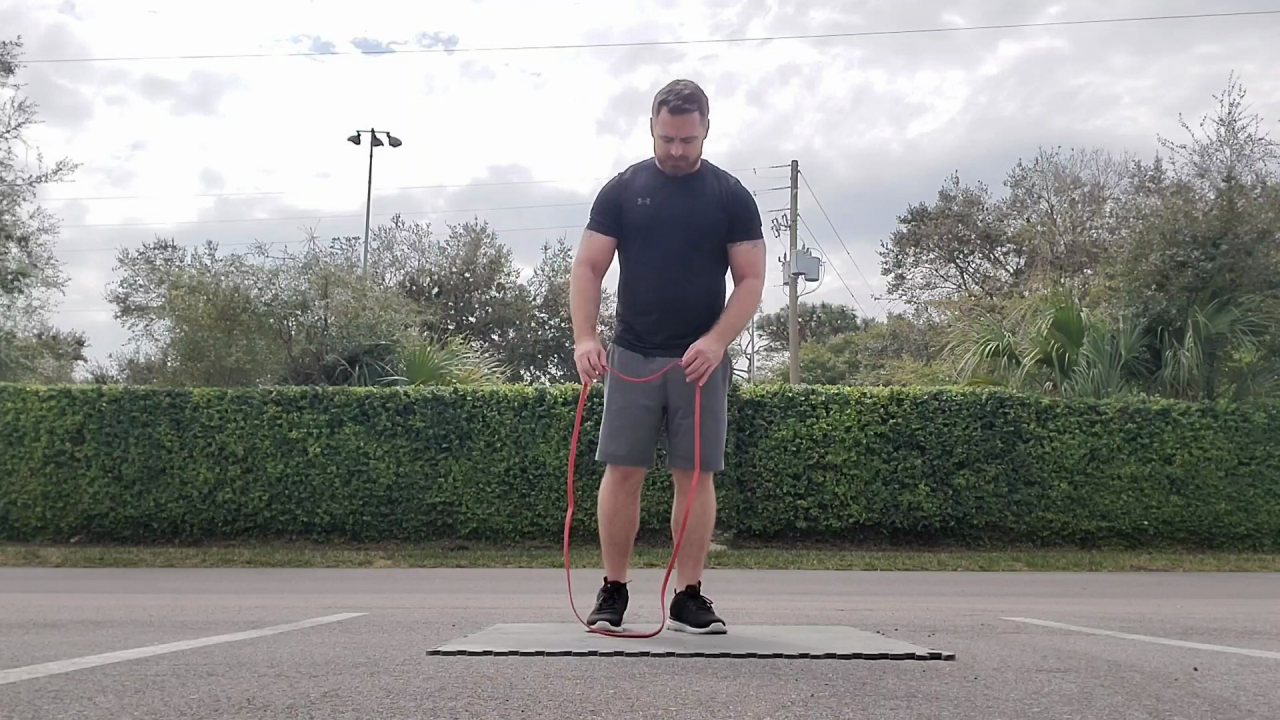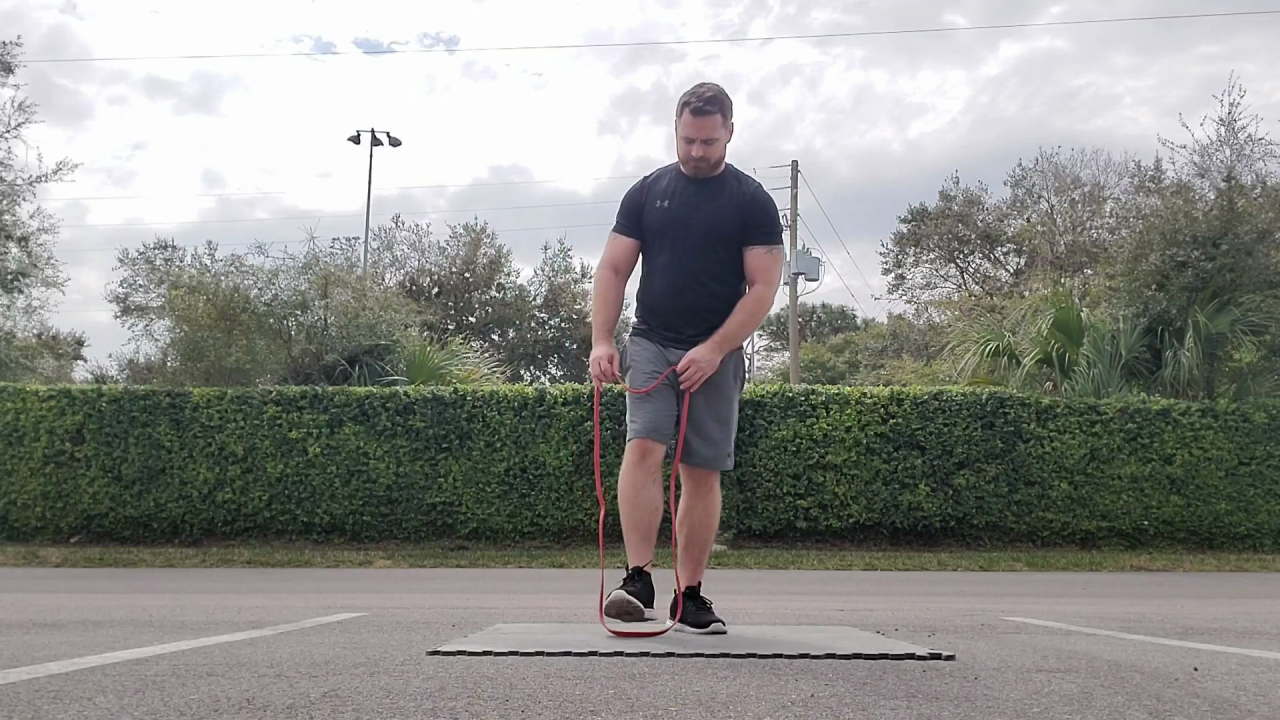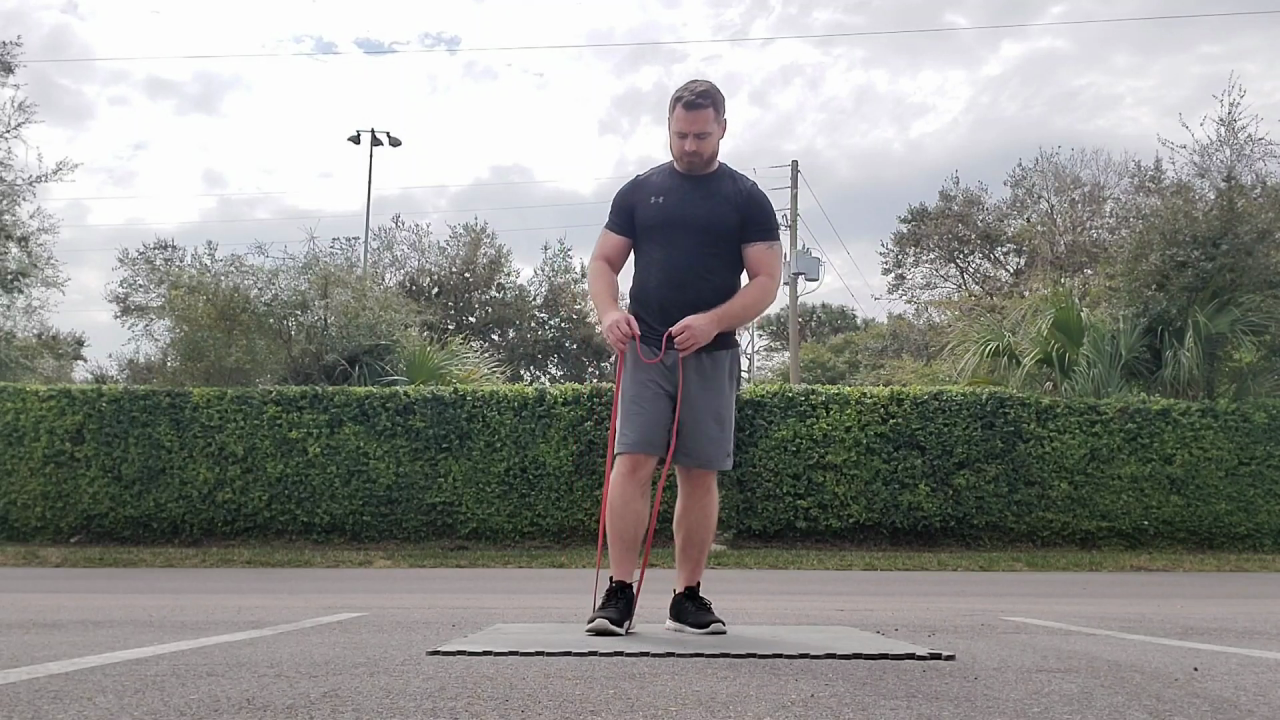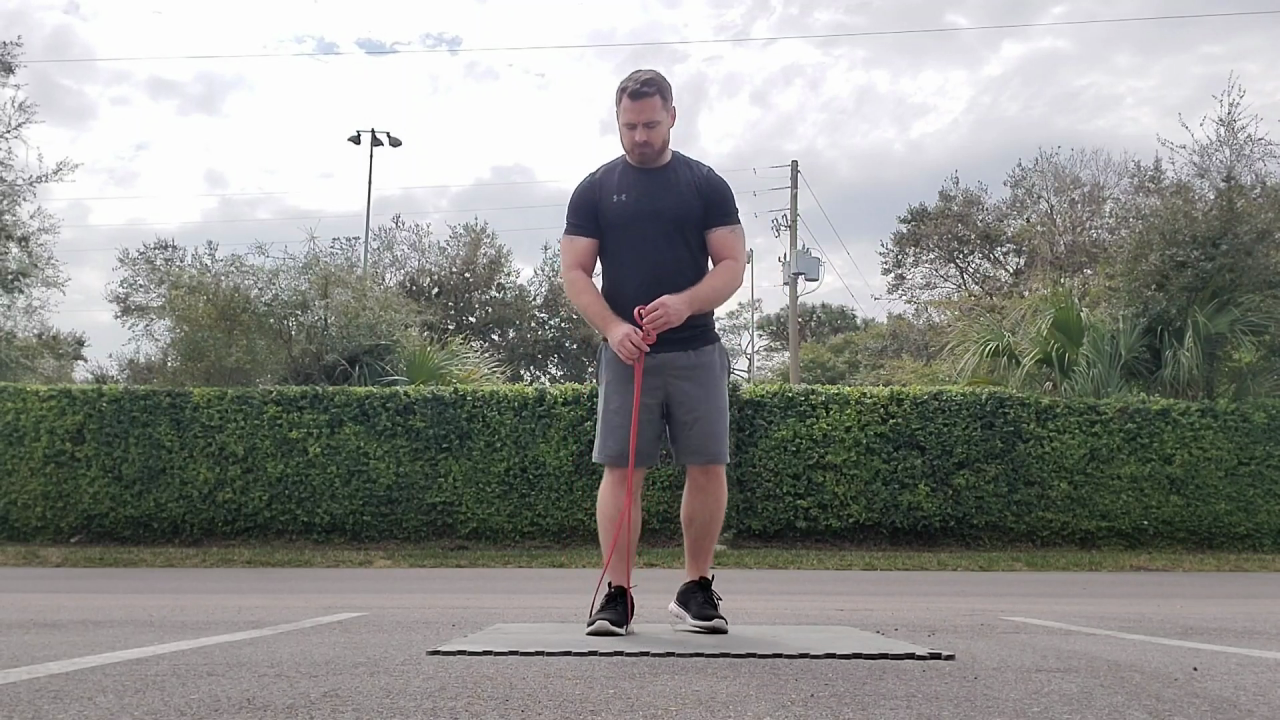
dt=0.5s
person 1, frame 1
left shoulder: (731, 196)
right shoulder: (622, 189)
left elbow: (750, 279)
right elbow: (588, 266)
left wrist: (717, 341)
right wrist: (585, 336)
left hip: (700, 358)
right hip: (632, 355)
left knee: (695, 474)
right knee: (623, 473)
left ankle: (688, 597)
right ankle: (613, 591)
person 1, frame 2
left shoulder: (752, 200)
right shoulder: (646, 192)
left elbow: (762, 287)
right elbow: (613, 269)
left wrist: (714, 350)
right wrist: (601, 341)
left hip: (716, 355)
right hip: (651, 345)
left knee: (702, 473)
right knee: (643, 450)
left ankle: (688, 595)
right ankle: (638, 578)
person 1, frame 3
left shoulder: (746, 197)
right shoulder: (639, 190)
left elbow: (766, 281)
right elbow: (602, 261)
left wrist: (714, 323)
right wrist: (609, 311)
left hip: (710, 355)
right hip: (644, 351)
left knee: (699, 474)
right knee: (632, 464)
left ankle: (687, 598)
right ankle: (618, 594)
person 1, frame 4
left shoulder: (706, 184)
right shoulder: (595, 189)
left elbow: (732, 264)
right elbow: (575, 271)
left wrist: (686, 303)
right wrist: (612, 325)
left hip: (697, 351)
right hip: (626, 352)
left knee: (708, 468)
right knee: (621, 471)
left ankle: (696, 587)
right ankle: (617, 595)
